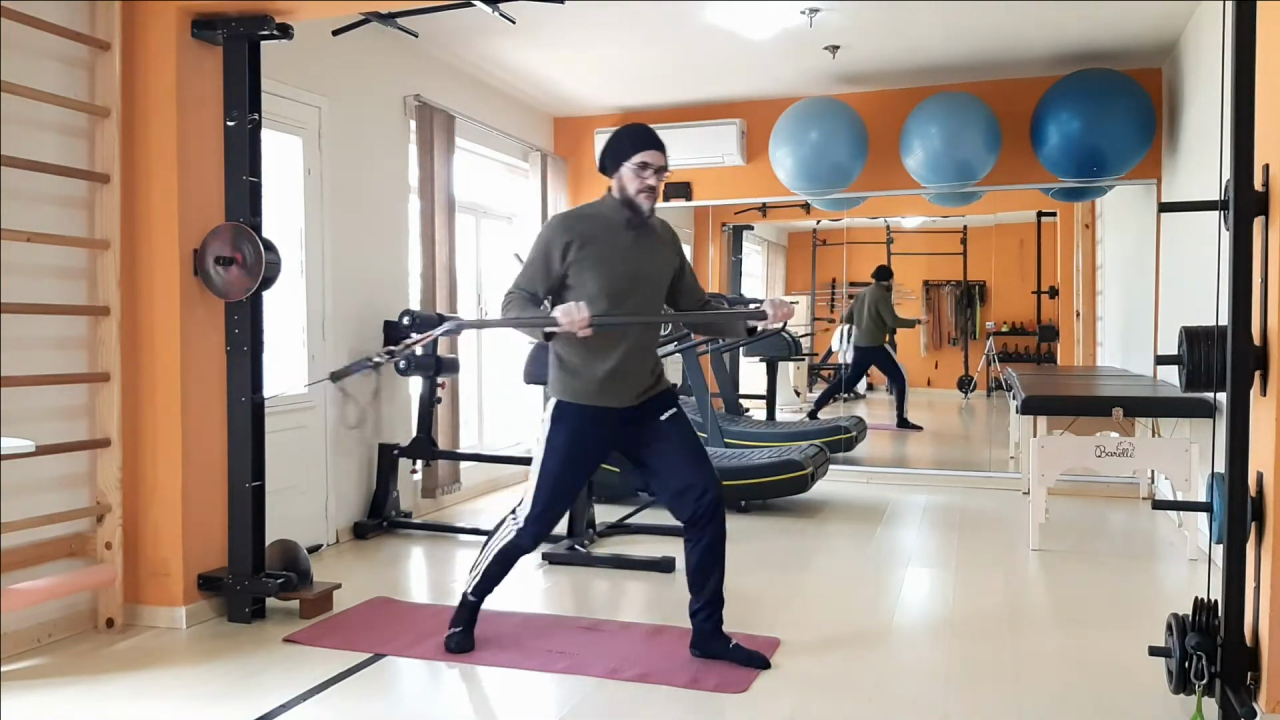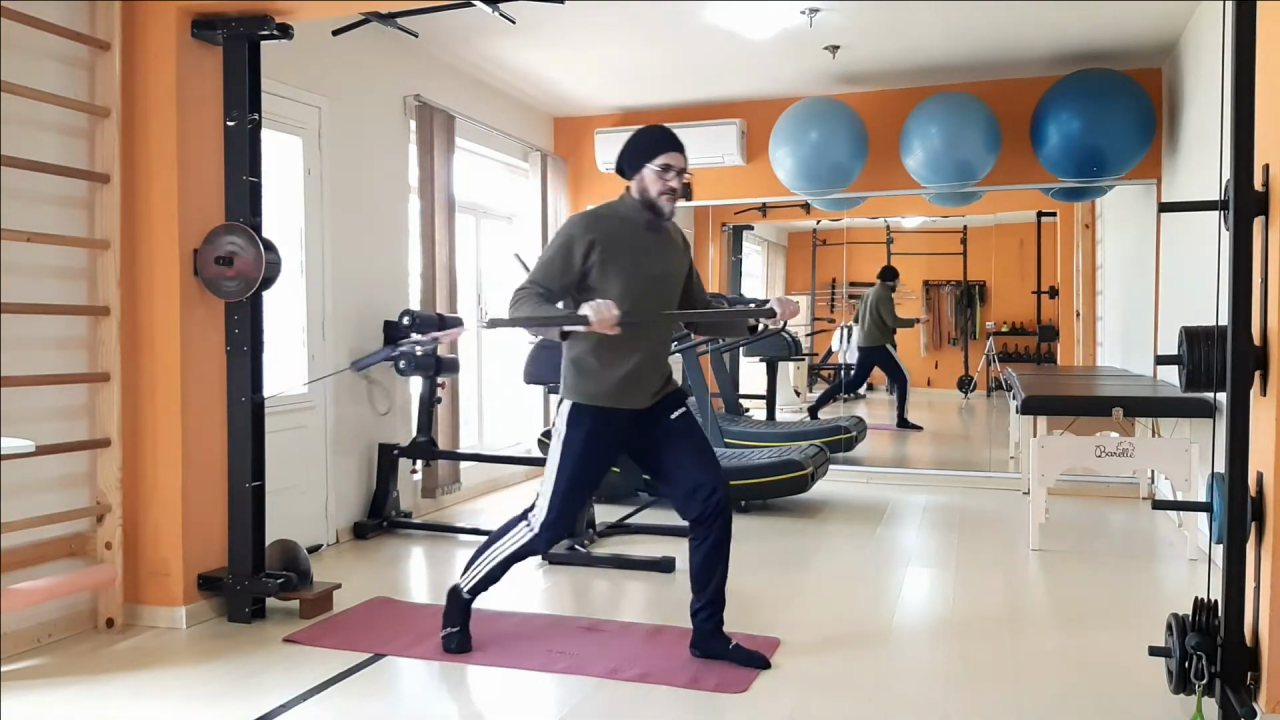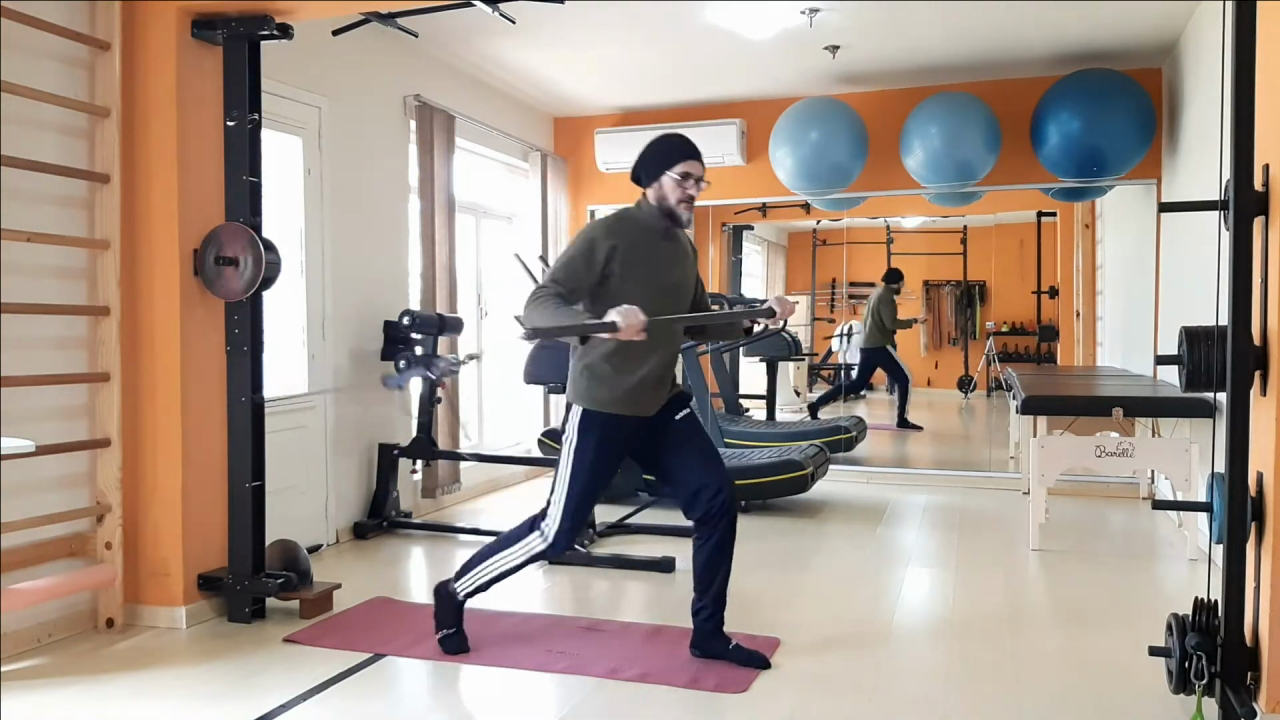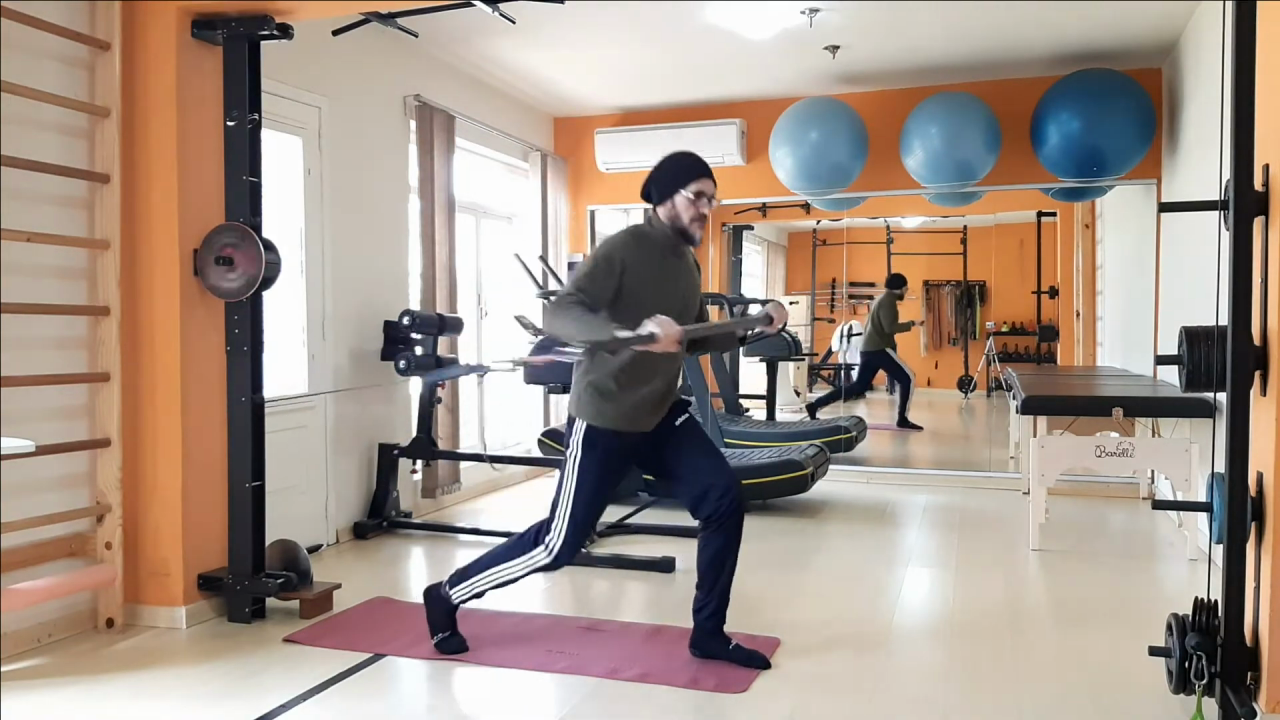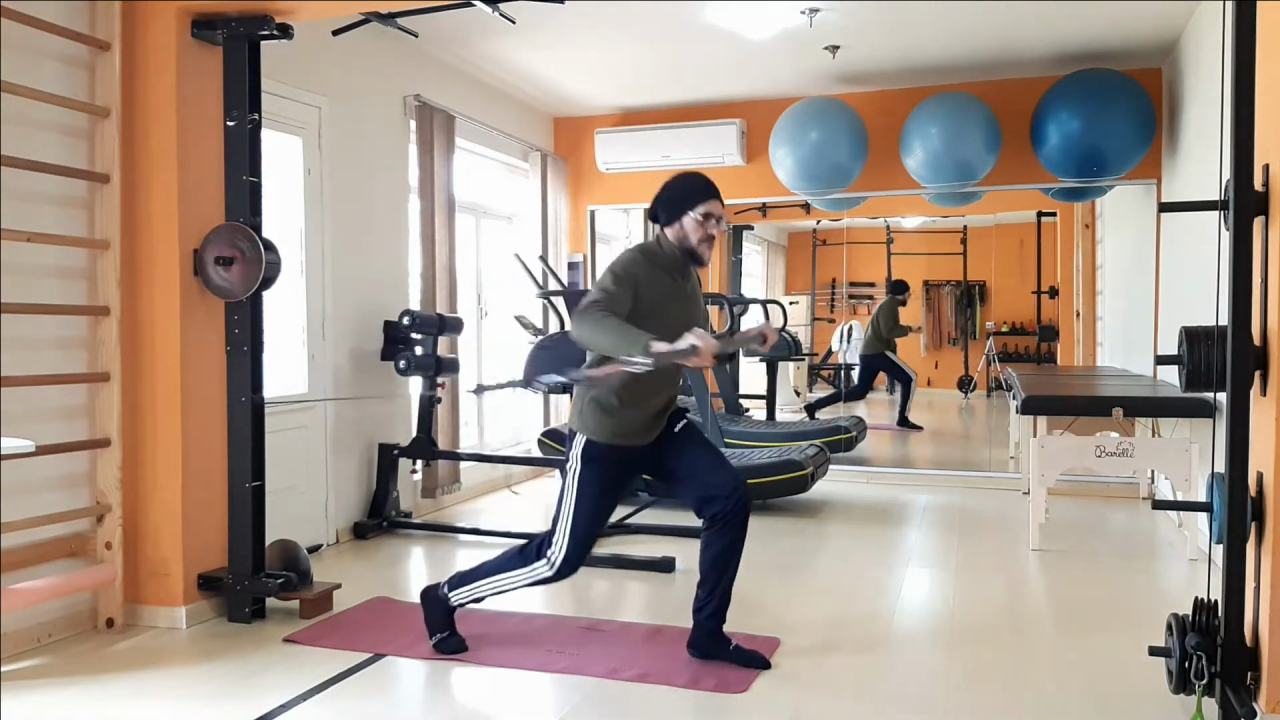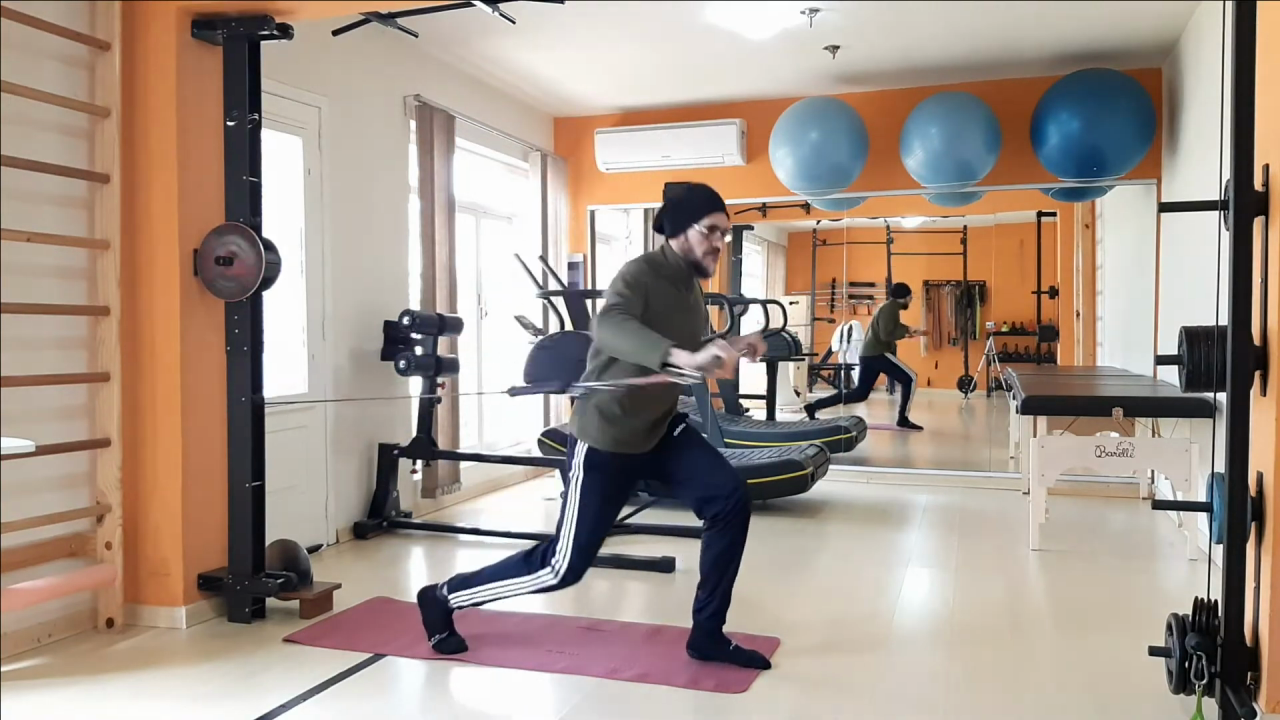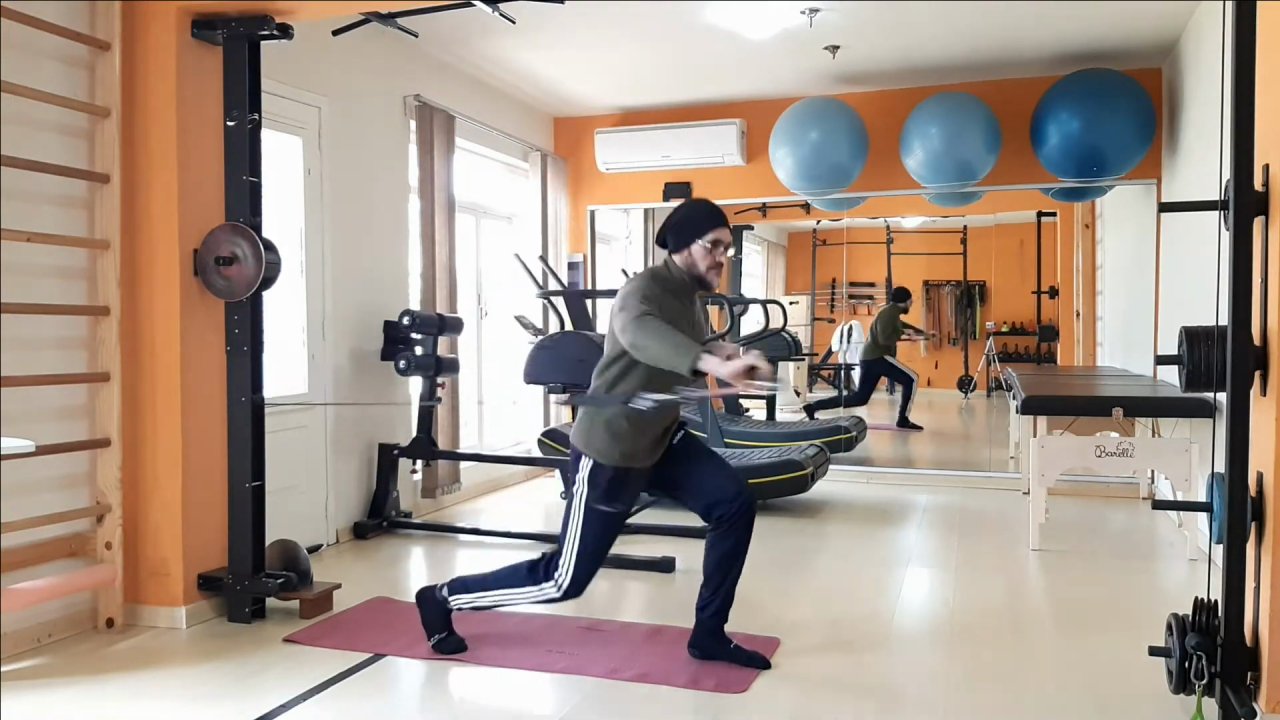
dt=0.1s
person 1, frame 1
left shoulder: (664, 239)
right shoulder: (568, 230)
left elbow: (697, 312)
right elbow: (516, 303)
left wrist: (755, 318)
right wrist: (555, 319)
left hip: (648, 401)
right hip: (578, 405)
left knee: (704, 503)
right knee: (533, 520)
left ankle: (709, 634)
right ankle: (469, 605)
person 1, frame 2
left shoulder: (675, 241)
right shoulder: (590, 228)
left elbow: (701, 317)
right elbow: (524, 302)
right wrist: (578, 315)
left hip: (657, 400)
right hip: (593, 403)
left knee: (711, 502)
right knee: (549, 521)
left ankle: (709, 634)
right ankle: (461, 597)
person 1, frame 3
left shoulder: (682, 248)
right shoulder: (607, 235)
left elbow: (697, 323)
right elbow: (539, 306)
right wrist: (604, 319)
left hip: (662, 404)
right hip: (601, 409)
left knee: (717, 502)
right knee: (556, 531)
left ankle: (709, 634)
right ankle: (454, 594)
person 1, frame 4
left shoulder: (687, 260)
right shoulder: (625, 248)
right elbow: (562, 313)
right wrist: (633, 330)
left hip: (662, 414)
right hip: (605, 418)
left knee: (724, 500)
right knee: (558, 544)
left ankle: (709, 634)
right ankle: (445, 596)
person 1, frame 5
left shoulder: (689, 277)
right shoulder: (635, 267)
right elbow: (588, 321)
right wrist: (659, 345)
left hip: (660, 423)
right hip: (604, 432)
left knee: (730, 501)
right knee: (558, 559)
left ankle: (708, 634)
right ankle: (443, 597)
person 1, frame 6
left shoulder: (690, 285)
right shoulder: (641, 276)
right elbow: (612, 324)
left wrist: (722, 351)
right wrist: (680, 354)
left hip: (659, 428)
right hip: (604, 437)
left knee: (731, 502)
right knee: (561, 567)
left ankle: (707, 635)
right ankle: (441, 599)
person 1, frame 7
left shoulder: (690, 296)
right shoulder: (647, 288)
right elbow: (634, 329)
left wrist: (723, 359)
right wrist: (710, 361)
left hip: (661, 439)
right hip: (608, 450)
left knee: (735, 504)
right knee: (565, 580)
left ankle: (708, 635)
right ankle: (440, 599)
